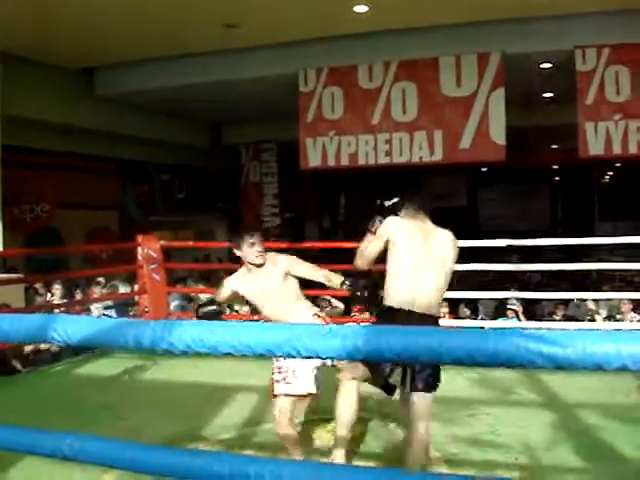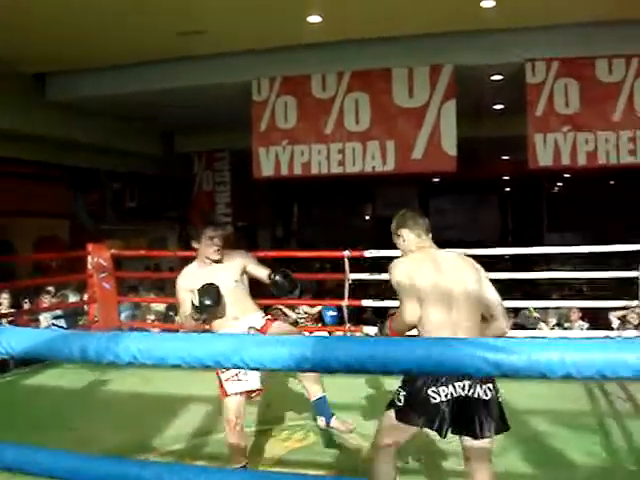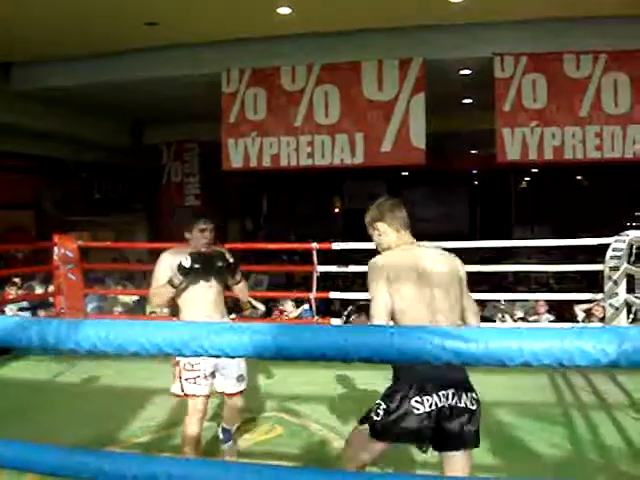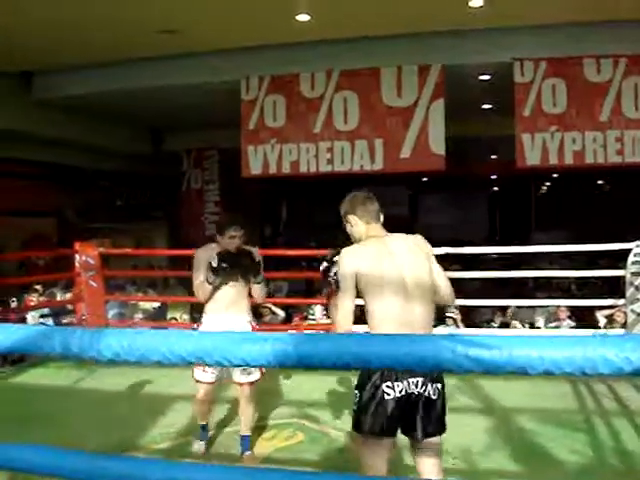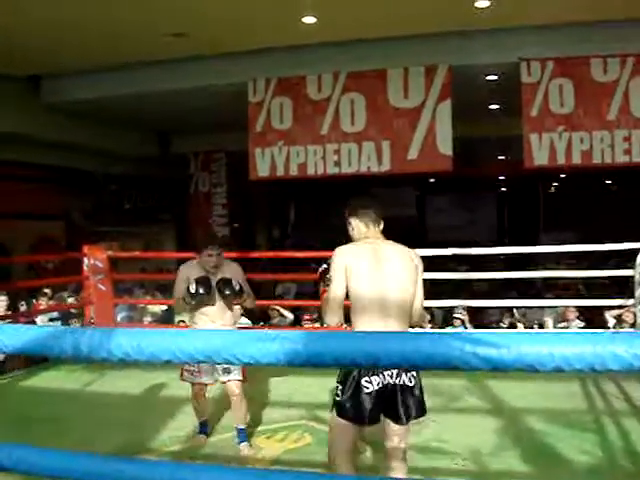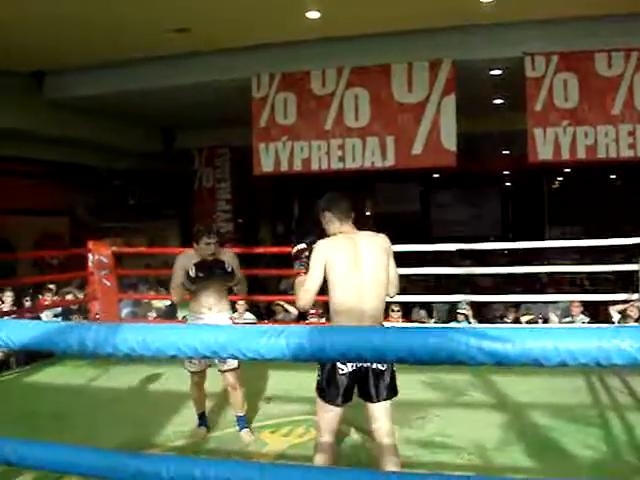
dt=0.4s
person 1, frame 1
left shoulder: (393, 224)
right shoulder: (450, 240)
left elbow: (361, 262)
left wrist: (375, 228)
left hip: (391, 324)
left knee: (349, 378)
right knee: (420, 419)
left ankle: (338, 458)
person 1, frame 2
left shoulder: (402, 266)
right shoulder: (470, 264)
left elbow: (411, 316)
right elbow: (502, 324)
left wrist: (390, 329)
left knee: (384, 445)
person 1, frame 3
left shoulder: (383, 264)
right shoulder: (450, 260)
right elbow: (473, 326)
left hip: (416, 380)
right hip: (458, 381)
left knee: (352, 460)
right knee: (458, 475)
person 1, frame 4
left shoulder: (351, 257)
right shoulder: (419, 244)
left elbow: (342, 329)
right elbow: (448, 298)
left wrist: (333, 290)
left hip: (385, 367)
person 1, frame 5
left shoulder: (345, 254)
right shoulder: (410, 256)
left elbow: (332, 320)
right elbow: (418, 316)
left wrist: (326, 287)
left knee: (339, 450)
right knee: (396, 452)
person 1, frame 6
left shoulder: (324, 247)
right shoulder: (381, 241)
left elbow: (303, 302)
left wrist: (300, 266)
left knee: (326, 434)
right knee: (384, 436)
person 2, frame 1
left shoulder: (282, 262)
right shoulder: (235, 282)
left elbow: (323, 275)
left wrist: (348, 284)
left hip: (312, 326)
right knee: (281, 415)
person 2, frame 2
left shoulder: (237, 260)
right shoulder: (186, 278)
left elbow: (269, 276)
right elbow: (187, 326)
left wrist: (279, 279)
right wrist: (197, 312)
left hip: (256, 324)
right knee: (233, 417)
left ankle: (324, 415)
right ankle: (239, 471)
person 2, frame 3
left shoulder: (221, 255)
right shoulder: (170, 258)
left elbow: (245, 296)
right elbow: (156, 301)
left wrist: (233, 272)
right wrist: (181, 275)
left knee: (236, 401)
right knee: (197, 409)
left ankle: (226, 435)
person 2, frame 4
left shoulder: (251, 254)
right shoulder: (204, 254)
left elbow: (260, 296)
right elbow: (200, 295)
left wrist: (255, 272)
right wrist: (214, 271)
left hip: (242, 326)
right hip: (212, 325)
left knee: (246, 391)
right knee: (203, 391)
left ankle: (245, 446)
right ankle: (203, 429)
person 2, frame 5
left shoulder: (233, 269)
right shoulder: (186, 270)
left elbow: (250, 302)
right elbow: (177, 305)
left wrist: (239, 293)
right wrist: (191, 297)
left knee: (236, 391)
right knee: (197, 390)
left ankle: (242, 437)
right ankle: (203, 427)
person 2, frame 6
left shoulder: (228, 256)
right shoulder: (184, 260)
left elbow: (243, 290)
right elbow: (175, 296)
left wrist: (231, 276)
right wrist: (191, 281)
left hip: (222, 322)
right hip: (196, 323)
left knee: (232, 380)
right knee: (197, 379)
left ankle: (242, 424)
right ankle: (202, 420)
